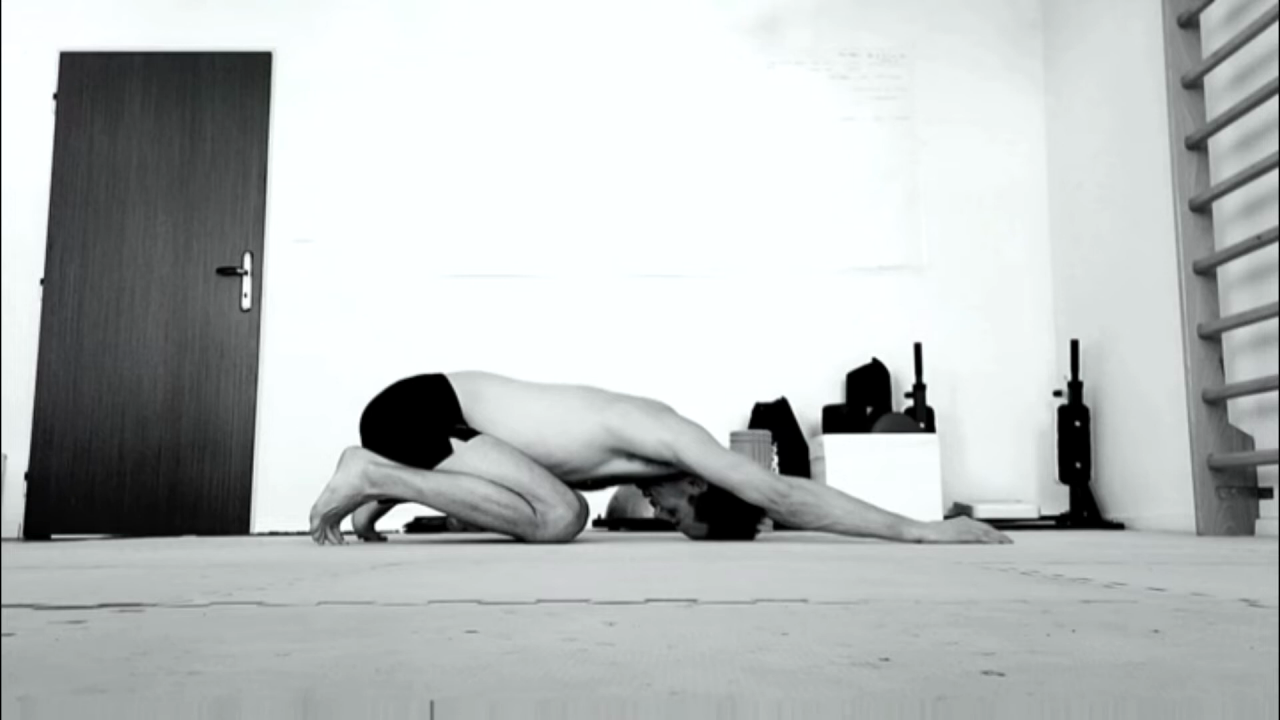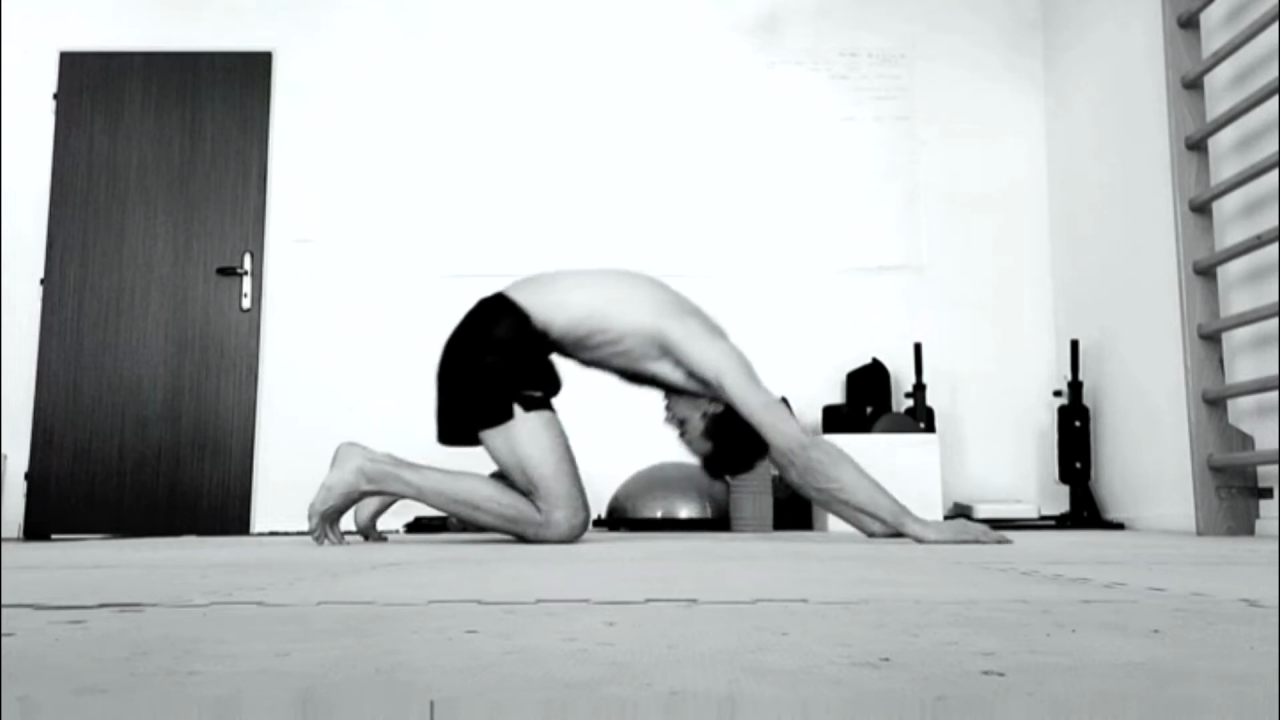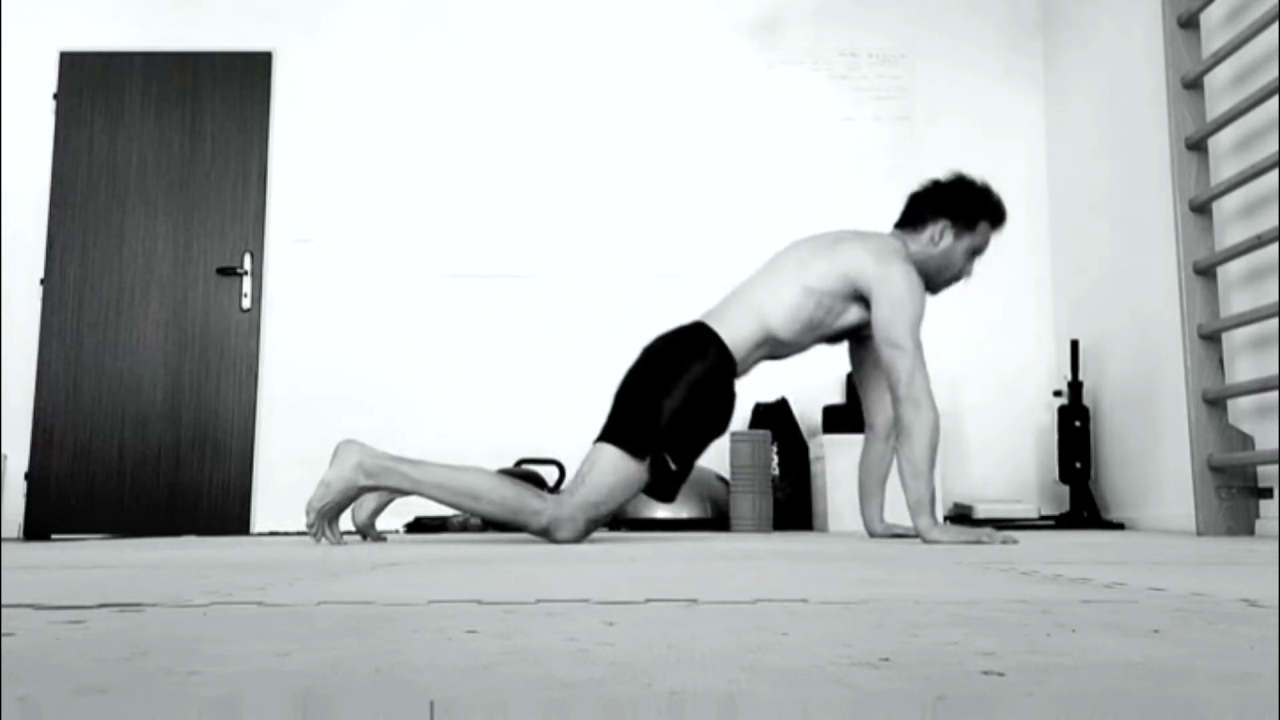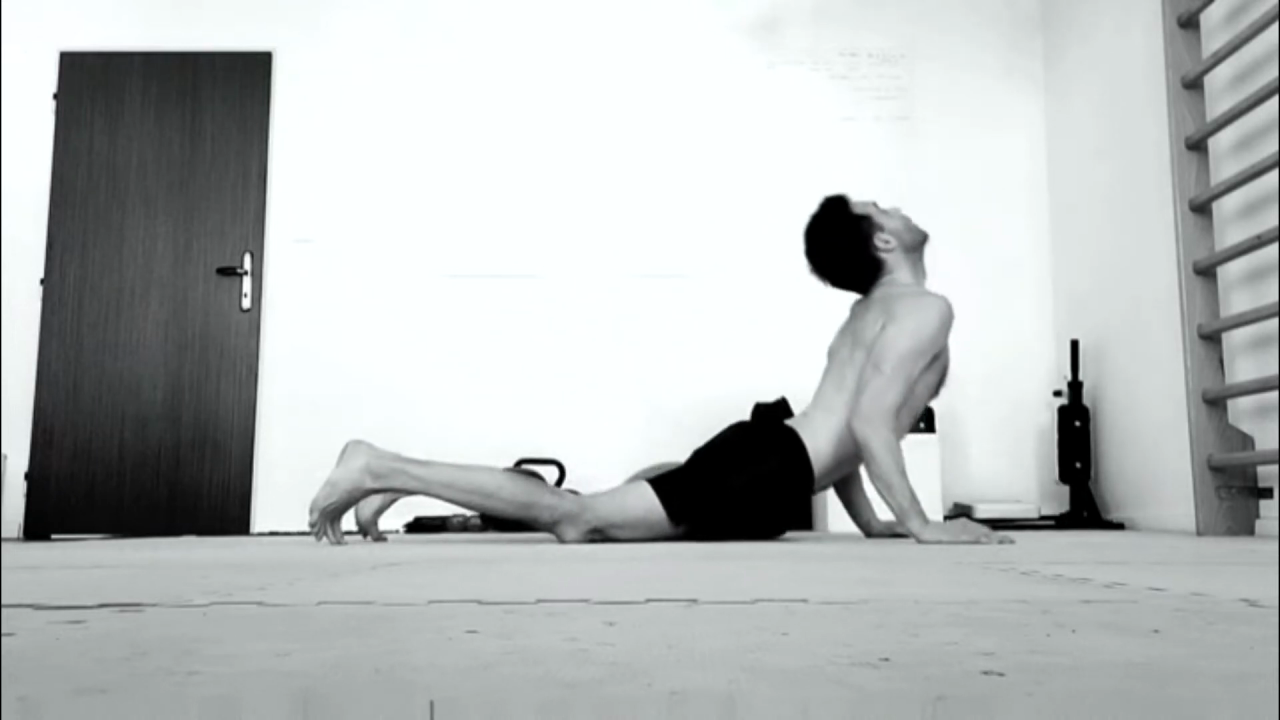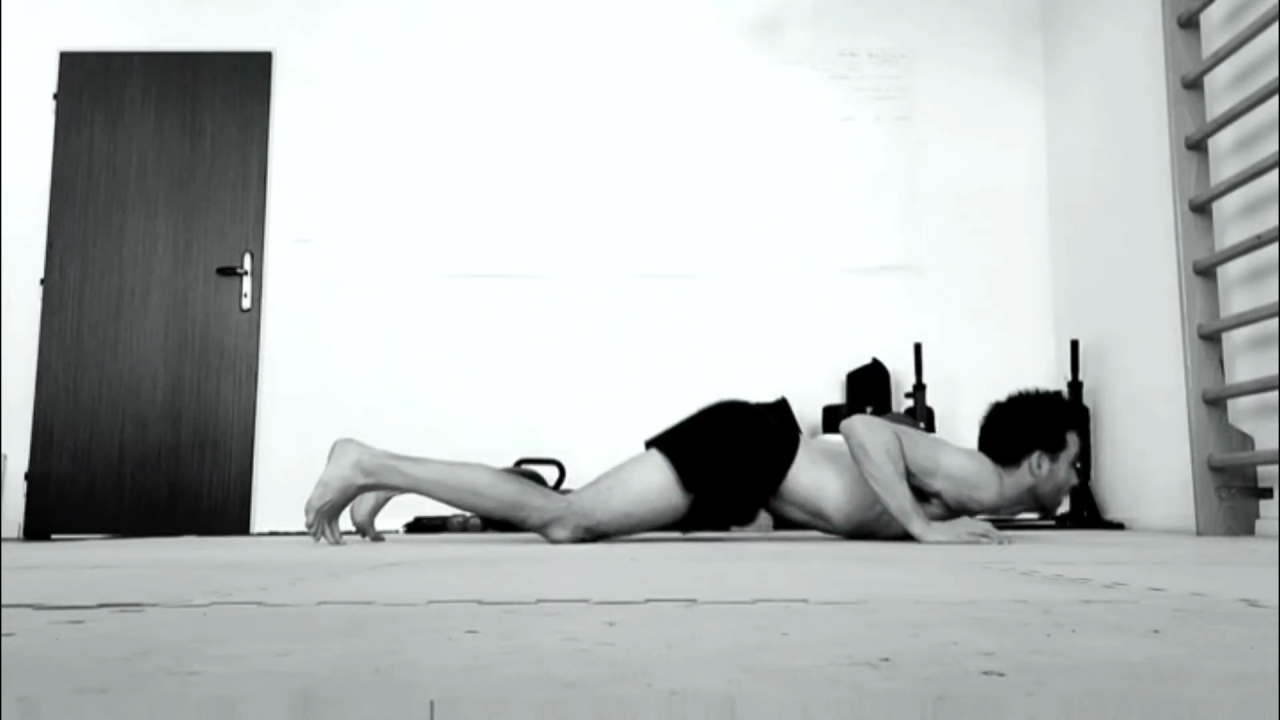
dt=1s
person 1, frame 1
left shoulder: (652, 433)
right shoulder: (668, 440)
left elbow: (779, 496)
right elbow: (784, 496)
left wrist: (904, 527)
right wrist: (916, 530)
left hip: (437, 405)
right hip: (418, 409)
left knee: (556, 509)
right knee: (555, 518)
left ankle: (390, 479)
right ankle: (377, 475)
person 1, frame 2
left shoulder: (696, 360)
right shoulder: (713, 359)
left elbow: (794, 458)
right elbow: (804, 453)
left wrist: (878, 527)
right wrist: (914, 526)
left hip: (502, 340)
right hip: (498, 341)
left knee: (547, 508)
right knee: (560, 523)
left ankle: (381, 479)
right ankle: (373, 473)
person 1, frame 3
left shoulder: (866, 276)
right shoulder: (895, 272)
left elbow: (879, 413)
right elbow: (913, 403)
left wrist: (874, 519)
right wrist: (926, 522)
left hip: (685, 369)
right hip: (692, 371)
left knee: (566, 509)
right knee: (563, 519)
left ankle: (381, 474)
right ankle: (372, 469)
person 1, frame 4
left shoulder: (870, 311)
right shoulder: (925, 309)
right elbow: (871, 421)
left wrist: (868, 520)
right wrist: (916, 522)
left hip: (761, 451)
right hip: (767, 469)
left knee: (575, 510)
right knee: (575, 518)
left ankle: (387, 475)
right ankle: (381, 471)
person 1, frame 5
left shoulder: (960, 472)
right shoulder: (977, 483)
right elbow: (862, 426)
left wrist: (916, 517)
right wrist: (923, 528)
left hip: (754, 441)
right hip: (744, 444)
left knee: (563, 509)
right knee: (563, 517)
left ankle: (383, 478)
right ankle: (371, 466)
